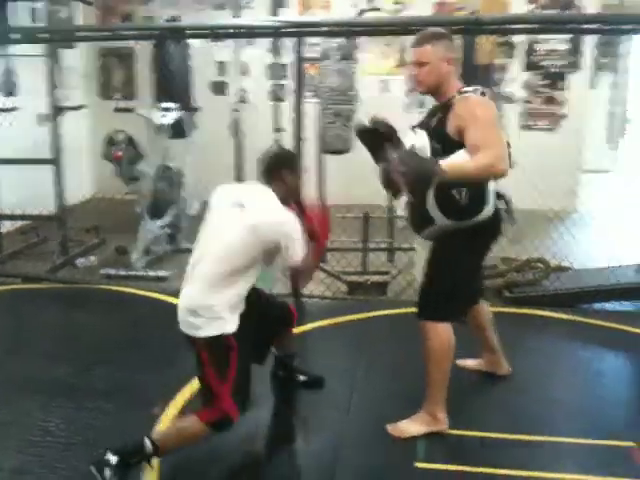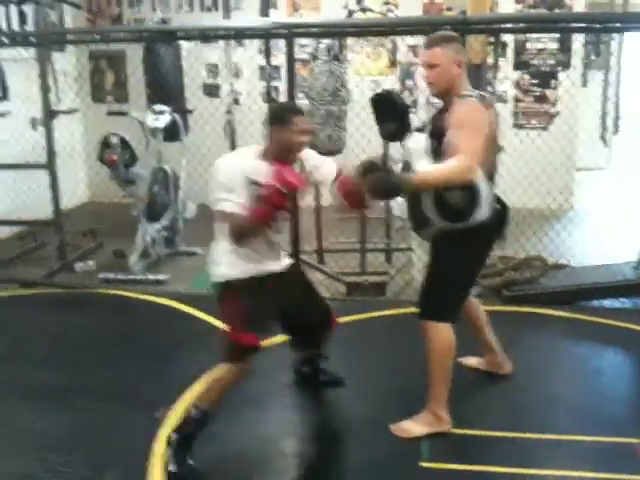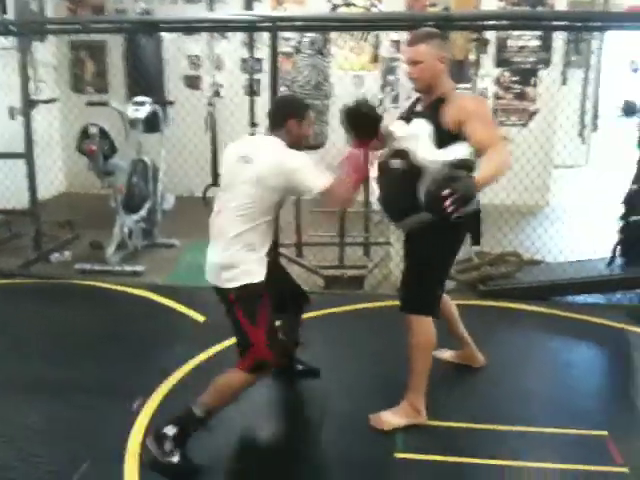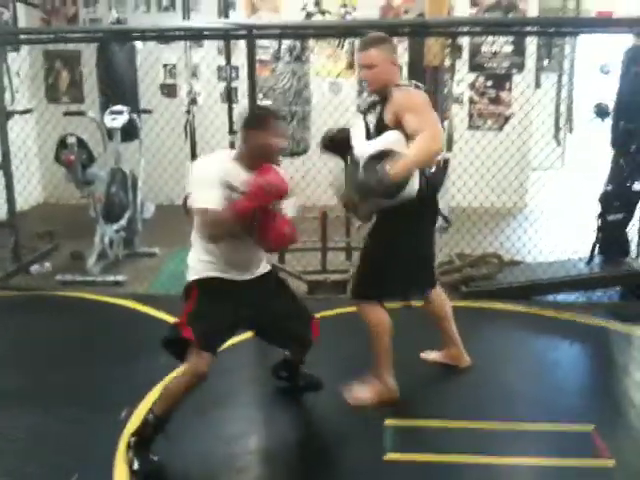
dt=0.3s
person 1, frame 1
left shoulder: (470, 106)
right shoulder: (439, 108)
left elbow: (495, 161)
right elbow: (426, 156)
left wrist: (439, 169)
left hip: (468, 223)
right hip: (457, 220)
left knee: (434, 312)
right knee: (465, 294)
left ankle: (434, 413)
right ankle: (495, 358)
person 1, frame 2
left shoulder: (470, 110)
right shoulder: (450, 108)
left elbow: (463, 168)
right elbow: (433, 156)
left wrist: (402, 181)
left hip: (469, 225)
right hip: (458, 220)
left knee: (435, 312)
right knee: (456, 293)
left ankle: (436, 414)
right ankle: (495, 358)
person 1, frame 3
left shoulder: (465, 105)
right shoulder: (420, 105)
left elbow: (498, 154)
left wrist: (471, 185)
left hip: (441, 219)
right hip: (423, 217)
left knee: (418, 305)
right knee: (430, 292)
left ankle: (415, 405)
right ankle: (469, 350)
person 1, frame 4
left shoulder: (407, 98)
right shoulder: (385, 103)
left elbow: (432, 142)
left wrist: (387, 177)
right wrist: (344, 145)
left hip: (405, 211)
right hip: (405, 208)
left knee: (367, 294)
right knee: (423, 282)
left ankle: (383, 379)
right ankle: (455, 350)
person 2, frame 1
left shoulder: (229, 193)
right shoulder: (281, 220)
right elbow: (299, 280)
right wrist: (315, 244)
left hip: (218, 300)
right hip: (212, 319)
left knee: (284, 317)
right knee: (218, 415)
left ankle: (286, 371)
person 2, frame 2
left shoulder: (303, 159)
right shoulder: (232, 167)
left elbow: (347, 185)
right elbow: (237, 232)
left wrist: (356, 187)
right wrist: (272, 200)
left hip: (278, 265)
right hip: (239, 274)
left knee: (321, 321)
right knee: (241, 359)
left ankle: (308, 368)
right ankle: (182, 439)
person 2, frame 3
left shoulder: (237, 147)
right shoulder: (285, 160)
right elbow: (339, 197)
right wrist: (357, 165)
left hip: (230, 258)
right hip: (240, 271)
left knee: (294, 302)
right knee: (256, 364)
left ankle: (286, 359)
right ankle: (171, 432)
person 2, frame 4
left shoulder: (274, 175)
right shoulder: (209, 168)
left elbow: (273, 231)
right elbow: (212, 230)
left wrist: (275, 226)
right wrist: (254, 200)
left hip: (255, 273)
right hip: (212, 277)
left knee: (304, 330)
right knee: (198, 366)
left ankle: (290, 370)
right ankle: (141, 439)
